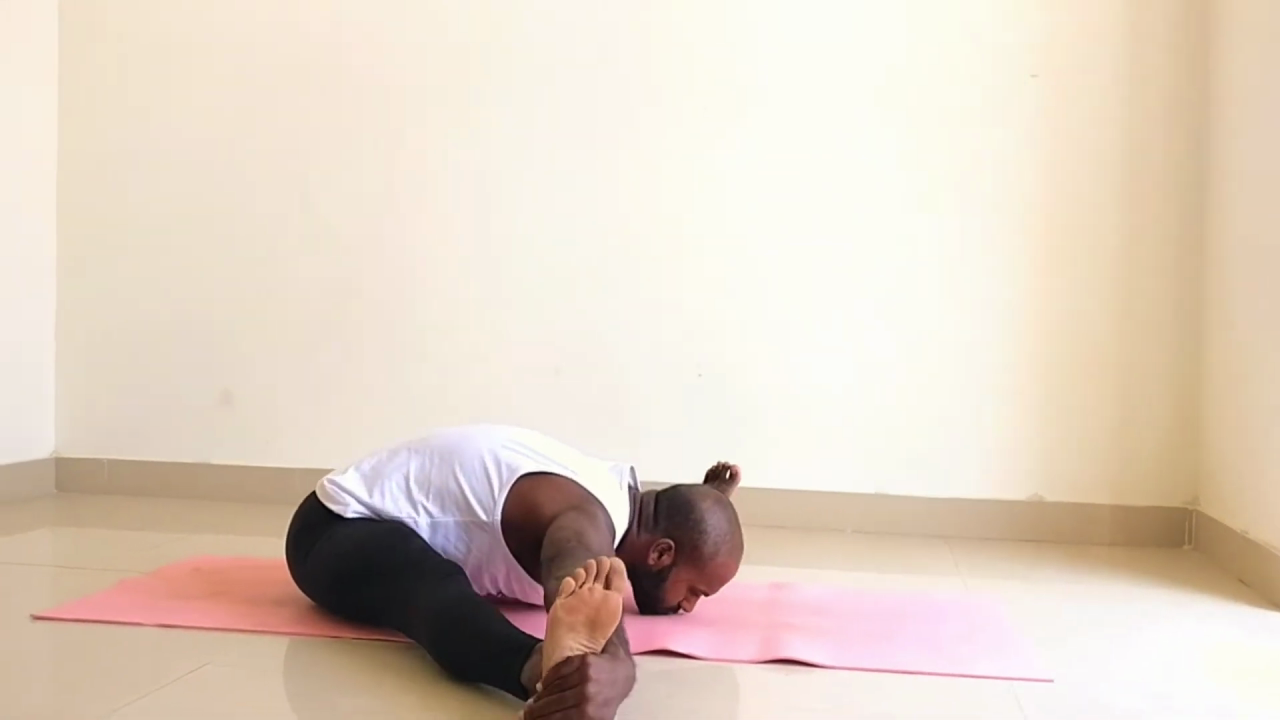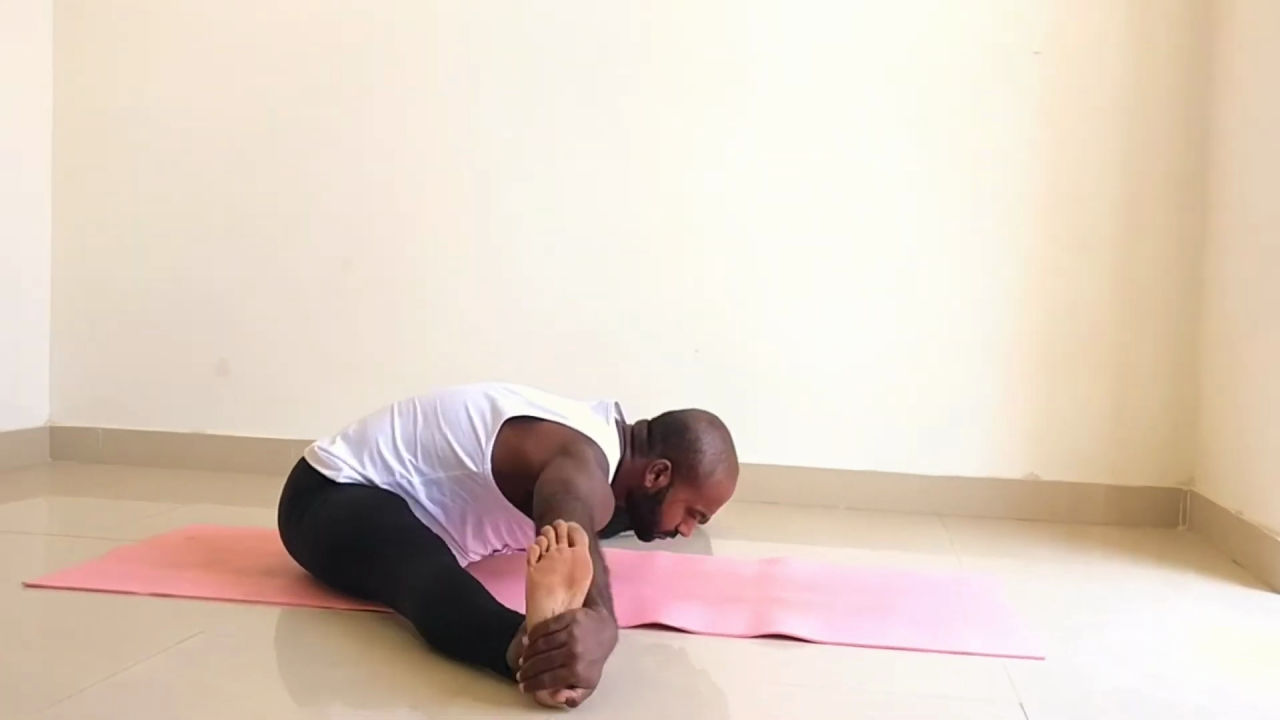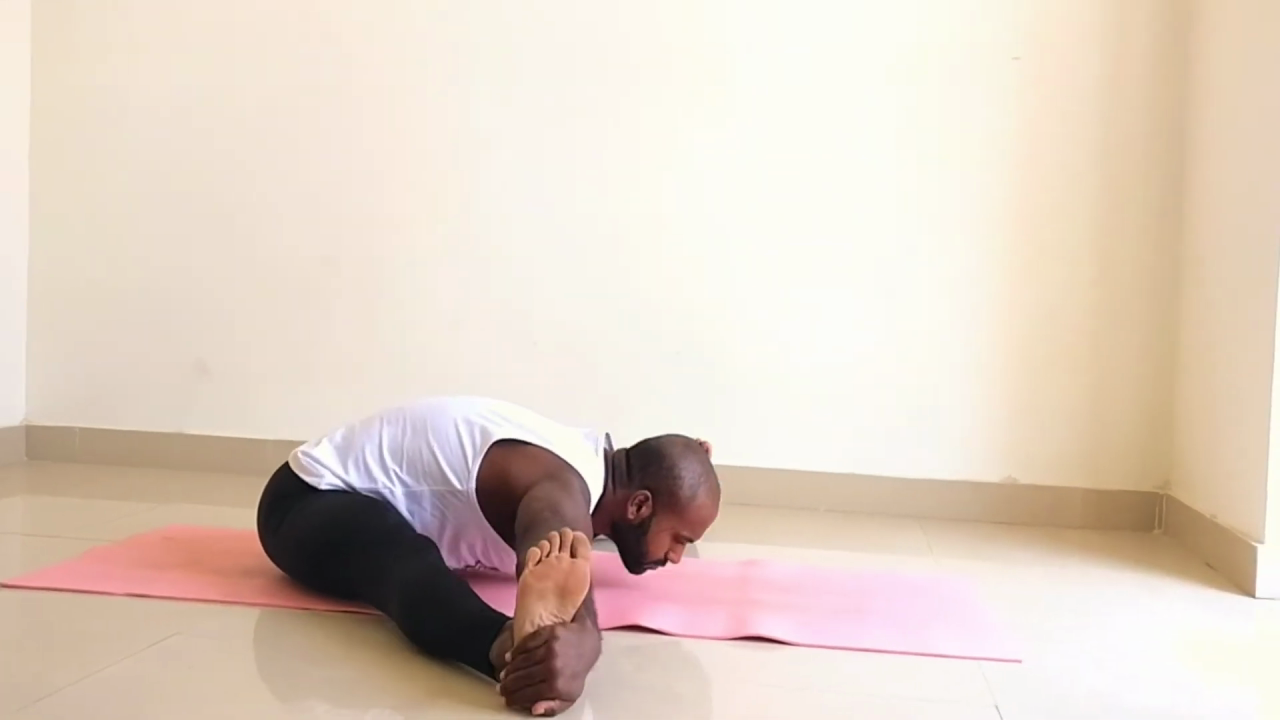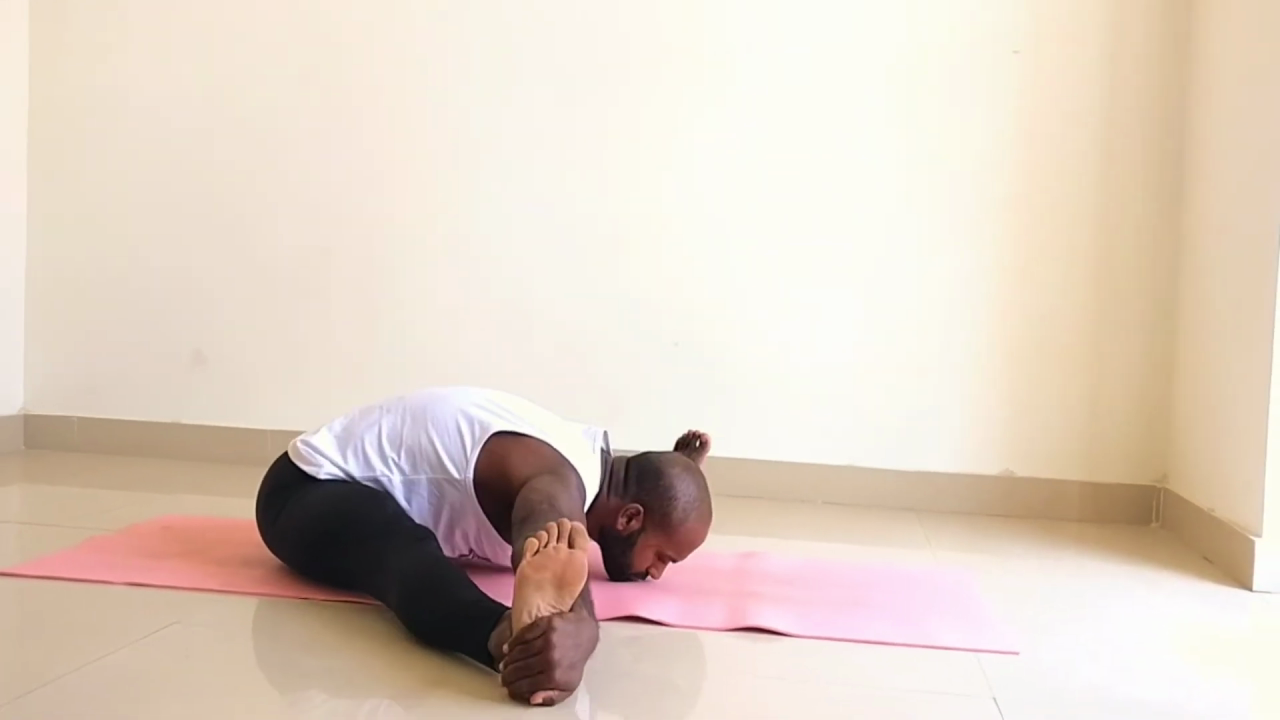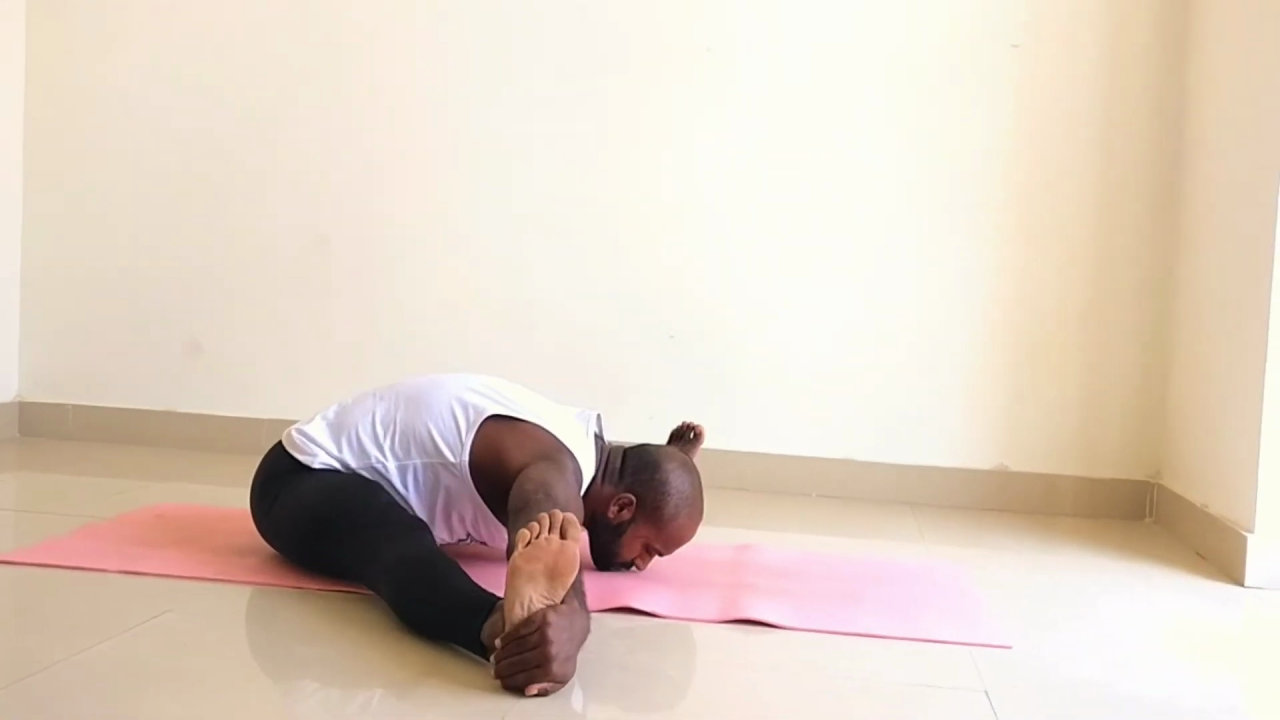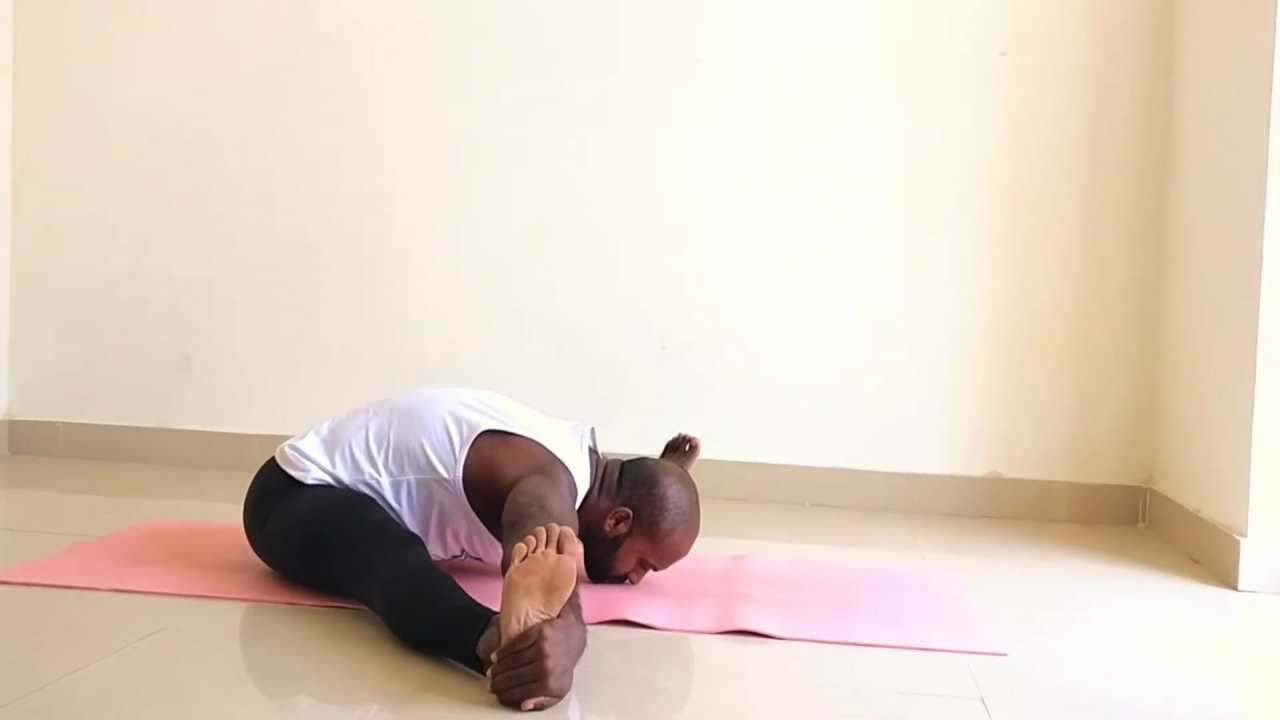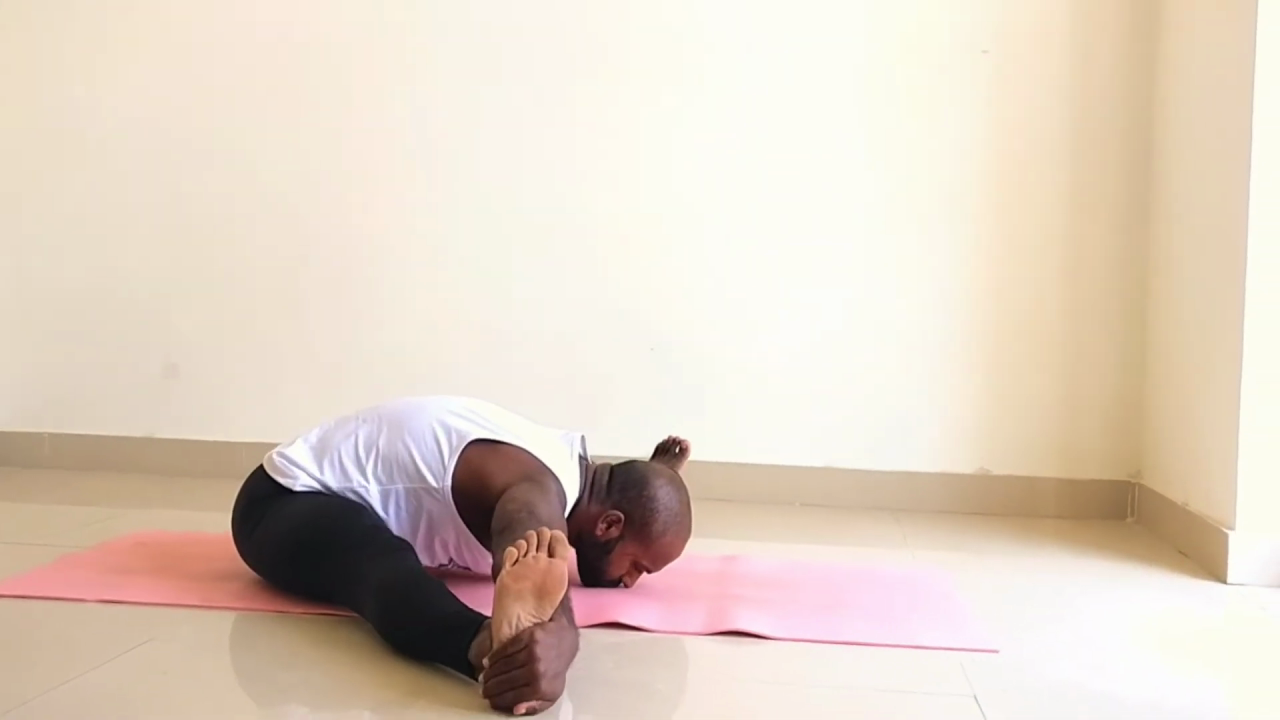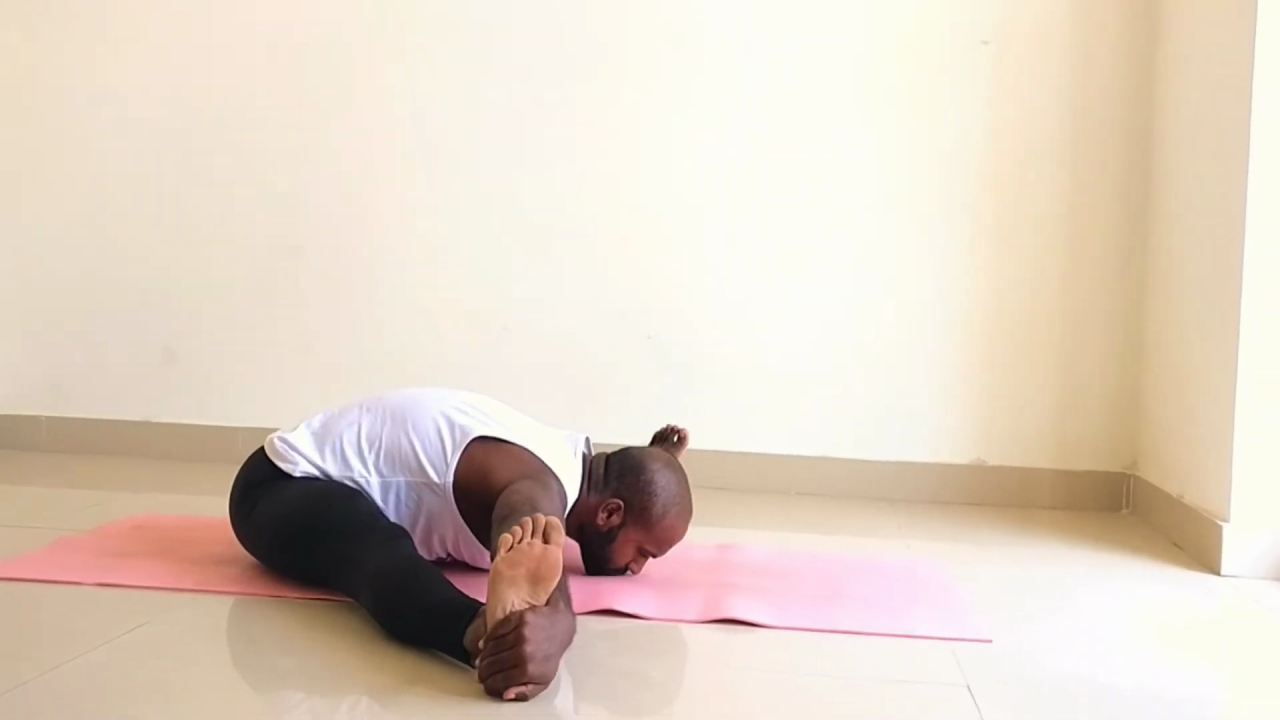
dt=0.2s
person 1, frame 1
left shoulder: (621, 493)
right shoulder: (588, 522)
right elbow: (578, 598)
left wrist: (704, 503)
right wrist: (615, 667)
left hip: (400, 517)
right hip: (338, 528)
right knee: (435, 586)
person 1, frame 2
left shoulder: (607, 432)
right shoulder: (580, 463)
right elbow: (571, 553)
right wrist: (597, 629)
left hip: (394, 487)
right hip: (329, 495)
right knee: (420, 559)
person 1, frame 3
left shoulder: (595, 459)
right shoulder: (563, 488)
right elbow: (556, 570)
right wrist: (580, 641)
left hip: (374, 488)
right hip: (310, 499)
right knee: (408, 562)
person 1, frame 4
left shoulder: (594, 458)
right shoulder: (559, 485)
right elbow: (549, 553)
left wrist: (679, 469)
right wrist: (578, 629)
left hip: (370, 475)
right hip: (309, 489)
right knee: (406, 551)
person 1, frame 5
left shoulder: (588, 443)
right shoulder: (554, 472)
right elbow: (547, 555)
left wrist: (667, 462)
right wrist: (568, 621)
left hip: (369, 464)
right hip: (303, 478)
right knee: (398, 541)
person 1, frame 6
left shoulder: (581, 456)
right shoulder: (549, 486)
right elbow: (543, 571)
left wrist: (662, 475)
right wrist: (564, 636)
left hip: (361, 479)
right hip: (297, 493)
right knee: (393, 558)
person 1, frame 7
left shoulder: (571, 463)
right shoulder: (537, 491)
right elbow: (531, 573)
left wrist: (651, 477)
right wrist: (558, 639)
left hip: (347, 489)
right hip: (285, 500)
right knee: (385, 565)
person 1, frame 8
left shoulder: (573, 458)
right shoulder: (537, 489)
right elbow: (533, 565)
left wrist: (651, 466)
right wrist: (552, 626)
left hip: (345, 474)
right hip: (284, 485)
right knee: (379, 549)
